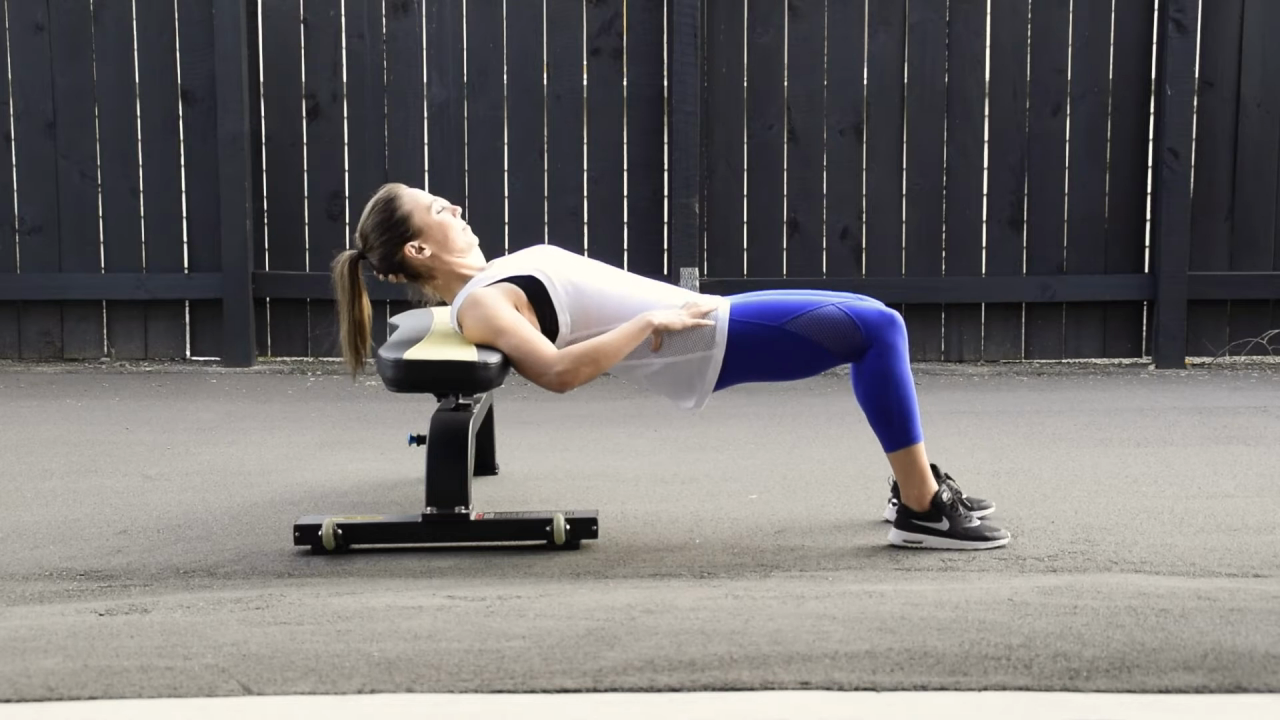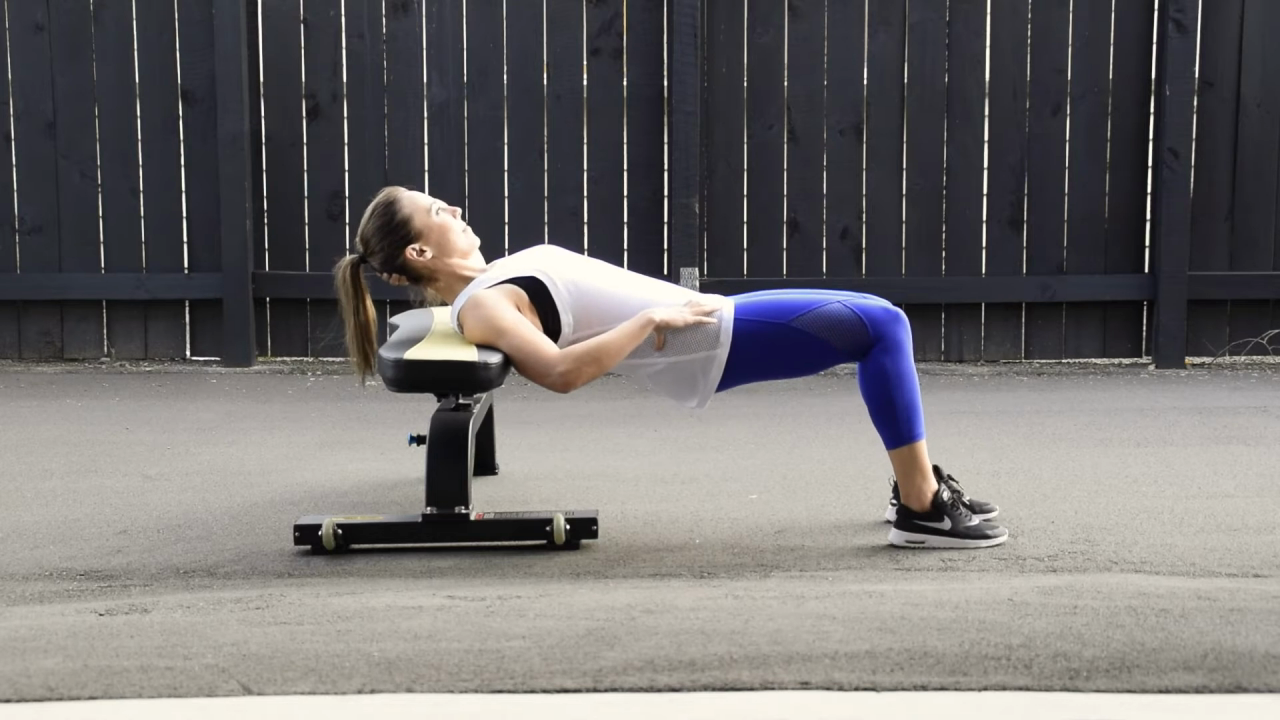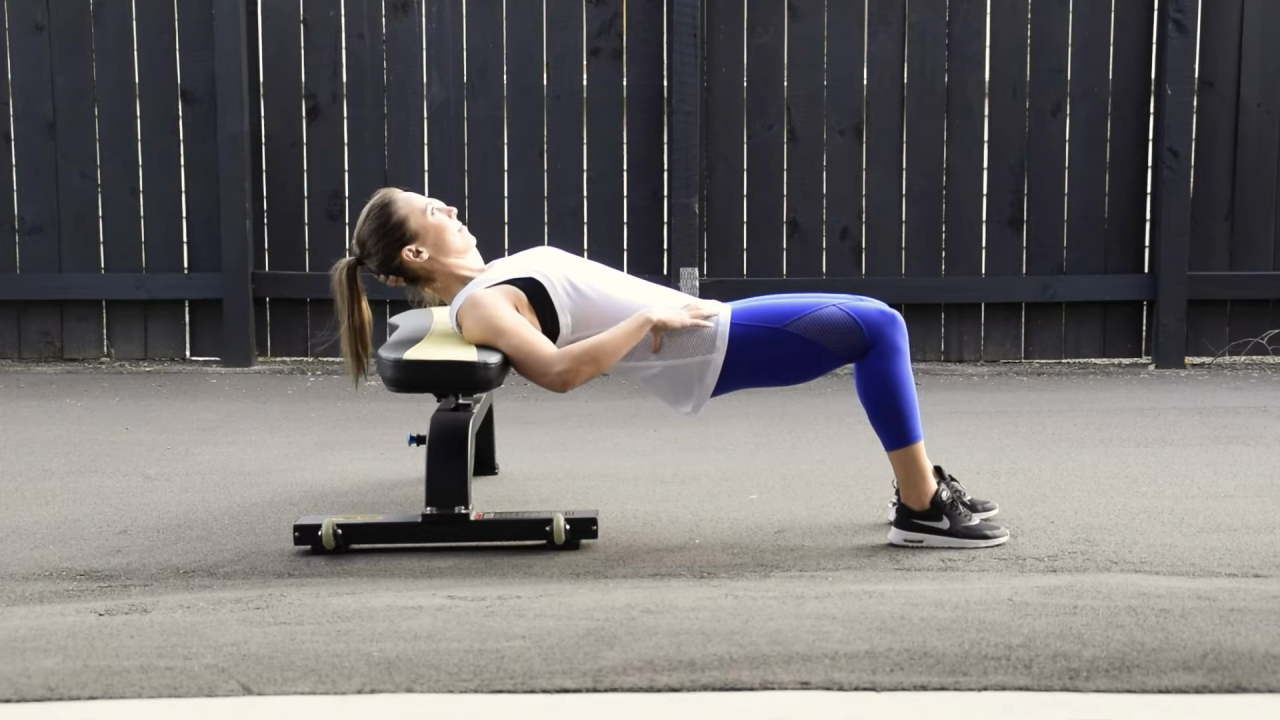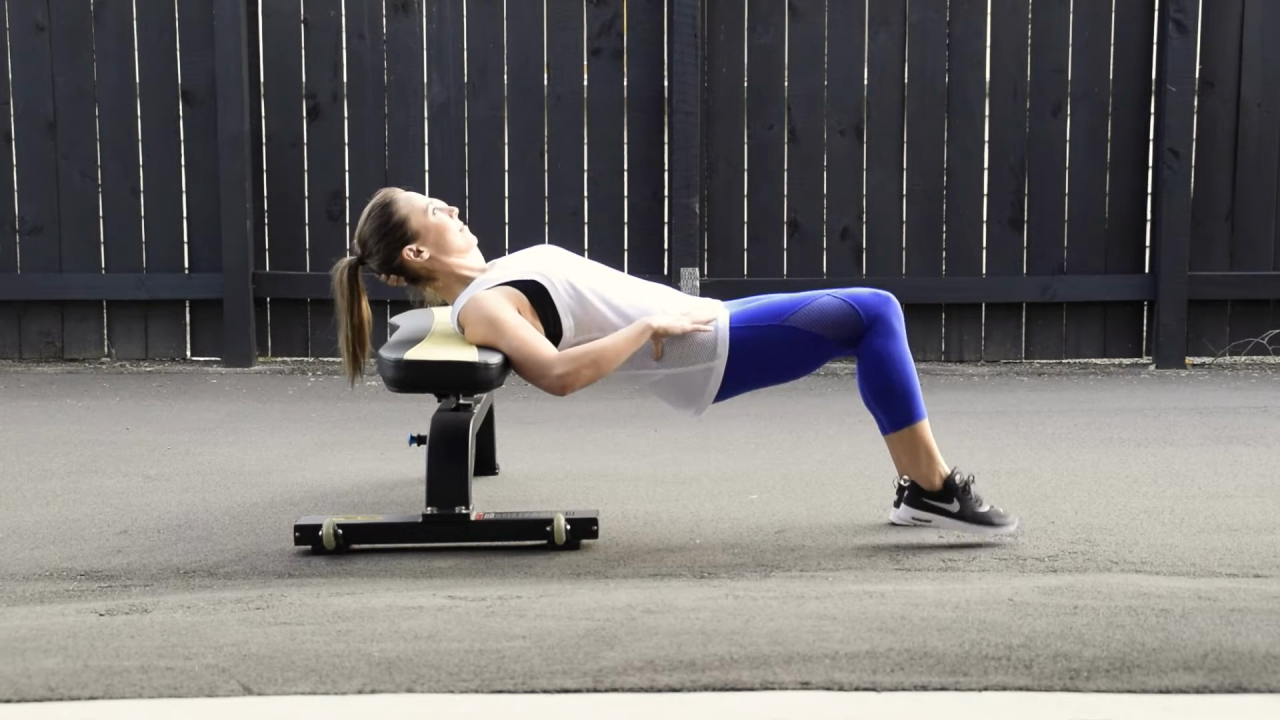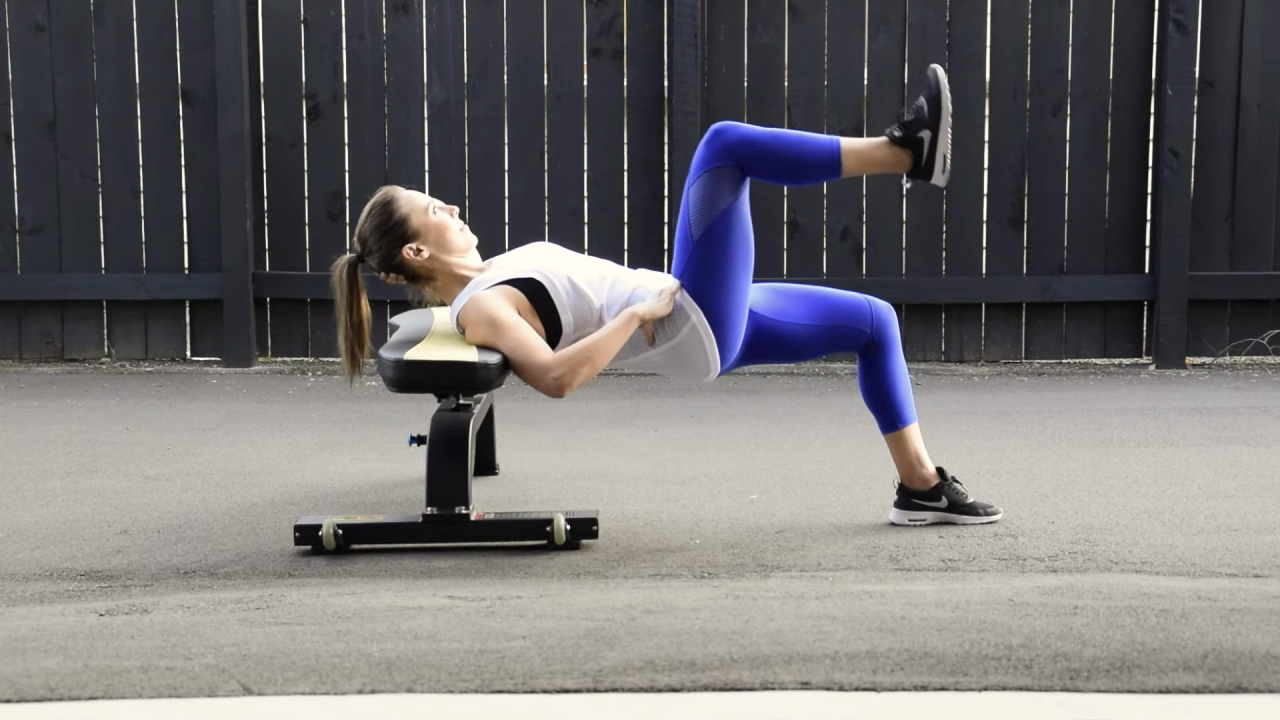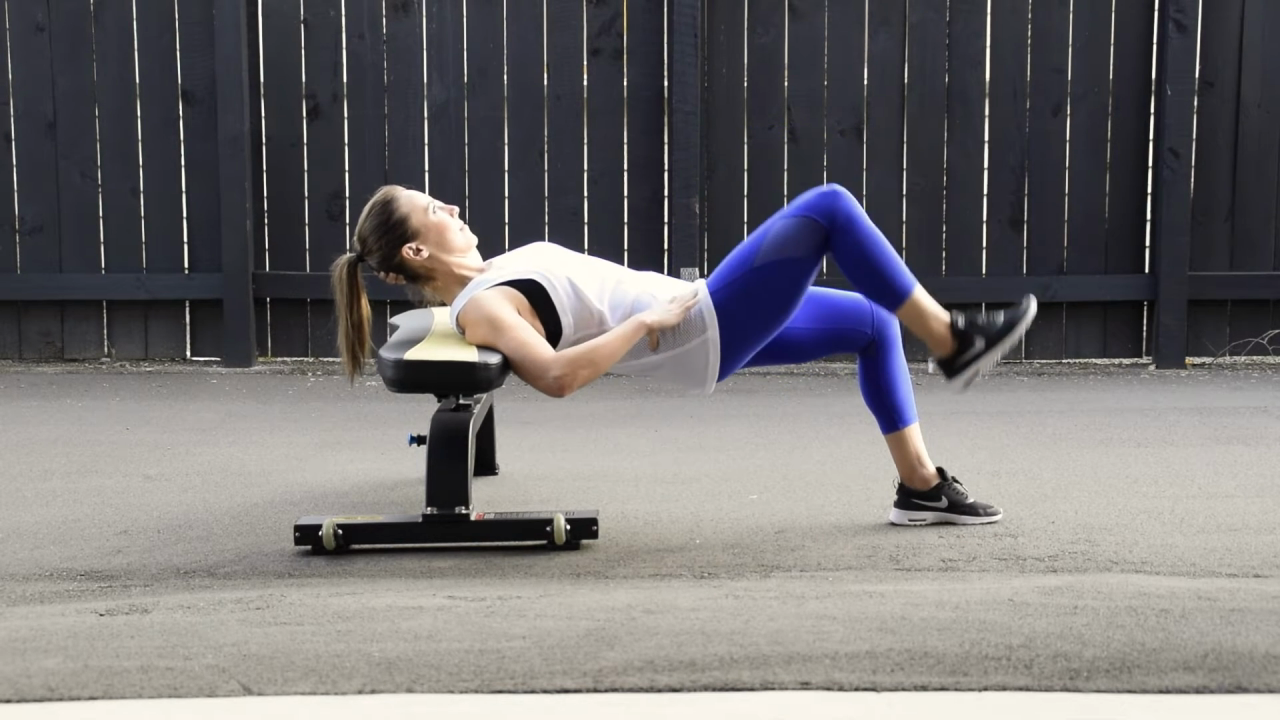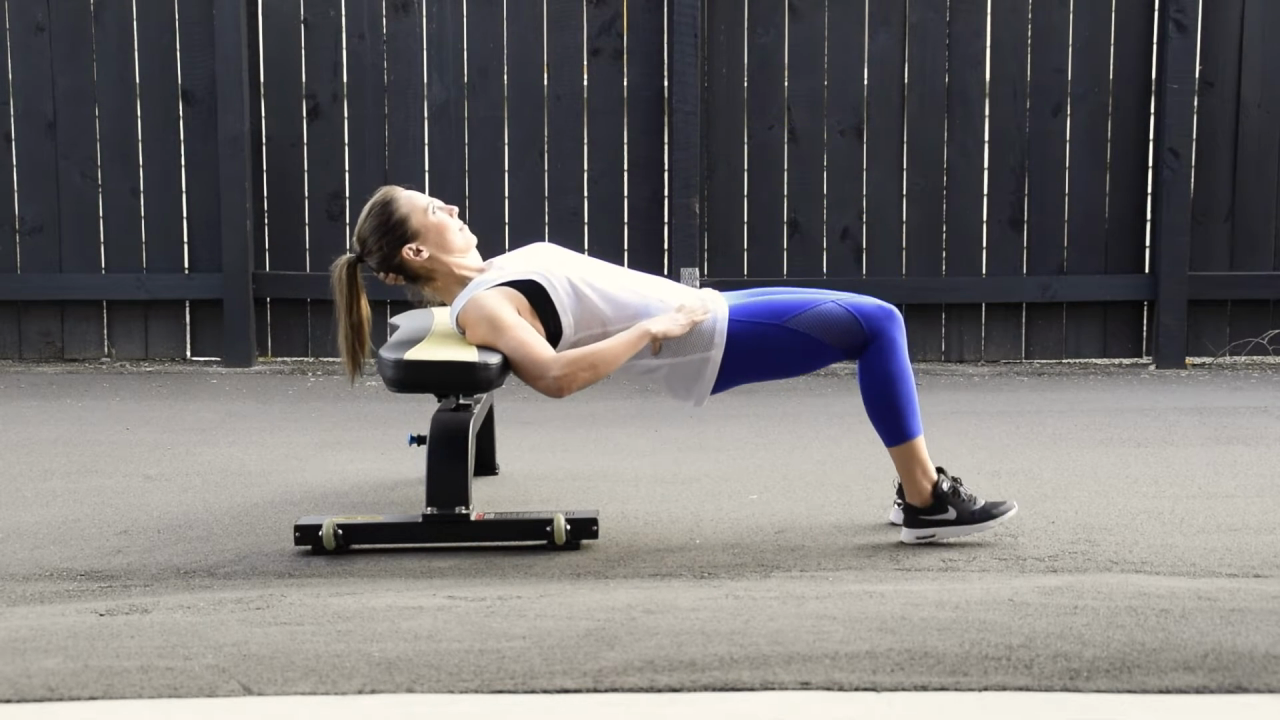
dt=0.7s
person 1, frame 1
left shoulder: (485, 284)
right shoulder: (477, 305)
right elbow: (559, 371)
left wrist: (665, 310)
right wrist: (652, 321)
left hip: (701, 328)
right hip: (706, 346)
left knee: (875, 321)
right knee: (876, 328)
left ankle: (914, 482)
right ankle: (922, 507)
person 1, frame 2
left shoulder: (486, 284)
right shoulder: (480, 307)
right elbow: (562, 371)
left wrist: (671, 304)
right wrist: (654, 318)
left hip: (711, 324)
right hip: (710, 345)
left knee: (880, 320)
right knee: (882, 326)
left ankle: (917, 484)
right ankle: (921, 508)
person 1, frame 3
left shoulder: (486, 284)
right shoulder: (477, 306)
right elbow: (560, 370)
left wrist: (660, 311)
right wrist: (649, 317)
left hip: (702, 330)
right hip: (704, 350)
left knee: (876, 320)
right knee: (877, 328)
left ankle: (919, 483)
right ankle: (921, 507)
person 1, frame 4
left shoulder: (488, 282)
right shoulder: (480, 309)
right elbow: (559, 374)
left wrist: (672, 312)
right wrist: (651, 324)
left hip: (704, 331)
right hip: (702, 356)
left knee: (868, 319)
right knee: (870, 310)
left ankle: (916, 488)
right ankle: (934, 486)
person 1, frame 5
left shoulder: (487, 282)
right shoulder: (479, 310)
right elbow: (558, 376)
right wrist: (639, 312)
left hip: (702, 321)
right hip: (693, 327)
left knee: (873, 321)
right knee: (723, 142)
left ankle: (920, 488)
right ankle: (909, 152)
person 1, frame 6
left shoulder: (488, 283)
right shoulder: (478, 311)
right elbow: (557, 376)
right wrist: (650, 319)
left hip: (703, 318)
right hip: (700, 335)
left knee: (873, 321)
right knee: (827, 207)
left ankle: (921, 488)
right ankle: (952, 339)
person 1, frame 7
left shoulder: (487, 280)
right shoulder: (480, 307)
right elbow: (556, 375)
right wrist: (653, 329)
left hip: (701, 317)
right hip: (701, 348)
left knee: (876, 322)
right knee: (877, 324)
left ankle: (919, 483)
right ankle: (925, 500)
